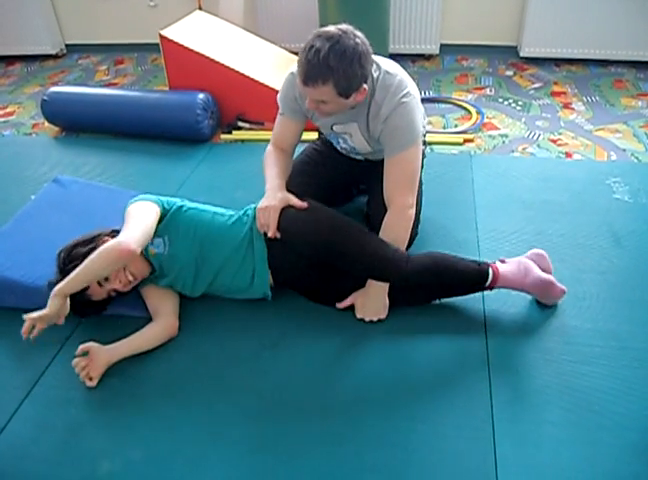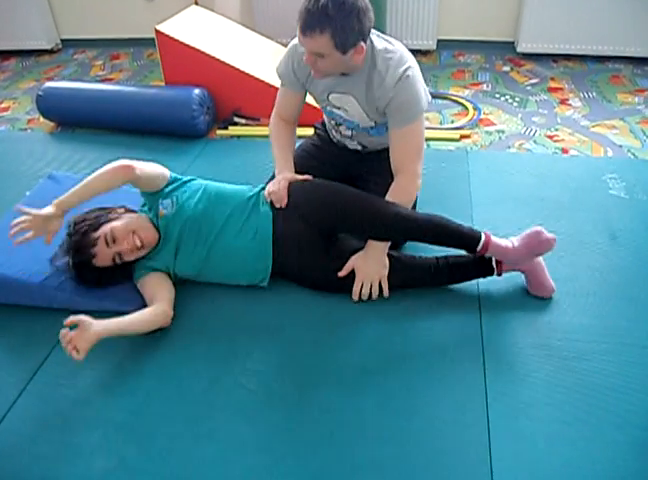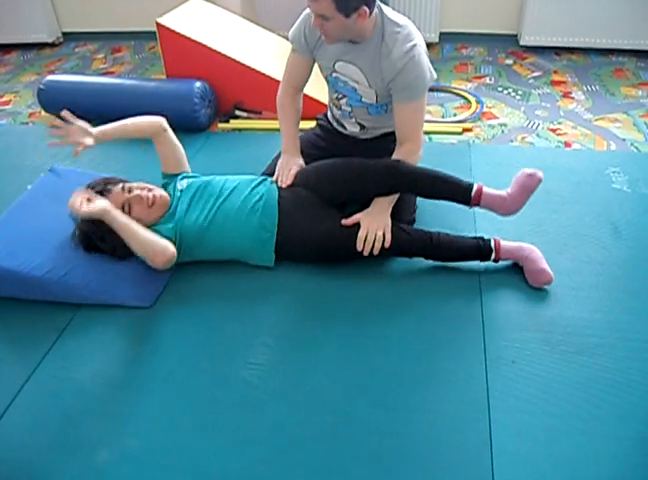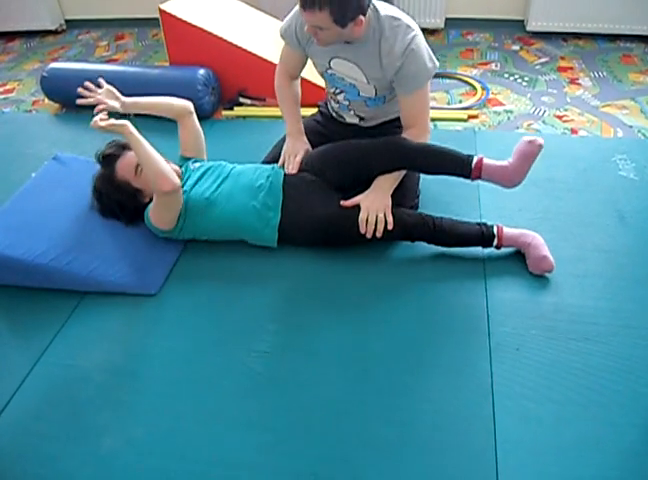
dt=0.4s
person 1, frame 1
left shoulder: (142, 207)
right shoulder: (154, 280)
left elbow: (123, 245)
right elbow: (167, 325)
left wrist: (59, 294)
right wrist: (108, 353)
left hip: (282, 233)
right hip: (282, 278)
left knee: (399, 269)
right knee: (397, 294)
left ankle: (509, 270)
right ankle: (512, 271)
person 1, frame 2
left shoulder: (157, 194)
right shoulder: (149, 268)
left elbow: (125, 167)
right elbow: (161, 314)
left wrist: (56, 209)
right wrist: (96, 328)
left hip: (283, 207)
right hip: (282, 263)
left knee: (390, 218)
right knee: (395, 273)
left ankle: (501, 247)
right ankle: (503, 270)
person 1, frame 3
left shoulder: (176, 180)
right shoulder: (153, 248)
left elbow: (158, 125)
right elbow: (164, 253)
left wrist: (97, 134)
right wrist: (107, 214)
left hip: (287, 190)
right hip: (289, 238)
left knee: (389, 172)
right knee: (400, 241)
left ankle: (496, 197)
right ankle: (503, 249)
person 1, frame 4
left shoulder: (189, 164)
right shoulder: (163, 217)
left elbow: (184, 108)
right elbow: (168, 185)
left wrist: (123, 103)
right wrist: (126, 127)
left hip: (297, 174)
right hip: (295, 221)
left knee: (391, 148)
right knee: (403, 224)
left ankle: (497, 169)
right ankle: (506, 236)
person 2, frame 1
left shoulder: (398, 101)
right shoulder: (300, 81)
left elbow: (401, 207)
right elbow: (279, 147)
left wrist: (377, 288)
right wrist: (274, 190)
left hip: (391, 156)
right hip: (337, 149)
left knee: (397, 239)
right knee: (279, 213)
left ankle: (367, 189)
right ankle: (356, 186)
person 2, frame 2
left shoulder: (398, 75)
right shoulder: (300, 54)
left elbow: (408, 176)
right elbow: (282, 120)
left wrist: (376, 251)
right wrist: (284, 172)
left hip: (385, 150)
right hip: (333, 141)
left knee: (390, 237)
right knee: (276, 203)
left ankle: (362, 190)
right ankle: (350, 187)
person 2, frame 3
left shoulder: (405, 49)
right shoulder: (312, 23)
left elbow: (410, 145)
right elbow: (290, 90)
left wrist: (381, 208)
right wrist: (291, 152)
left hip: (387, 140)
right hip: (334, 131)
left knee: (392, 224)
person 2, frame 4
left shoulder: (404, 41)
left elbow: (417, 130)
right elbow: (286, 76)
left wrist: (381, 189)
right wrist: (295, 135)
left hip: (389, 126)
right hip: (334, 118)
left knee: (394, 211)
